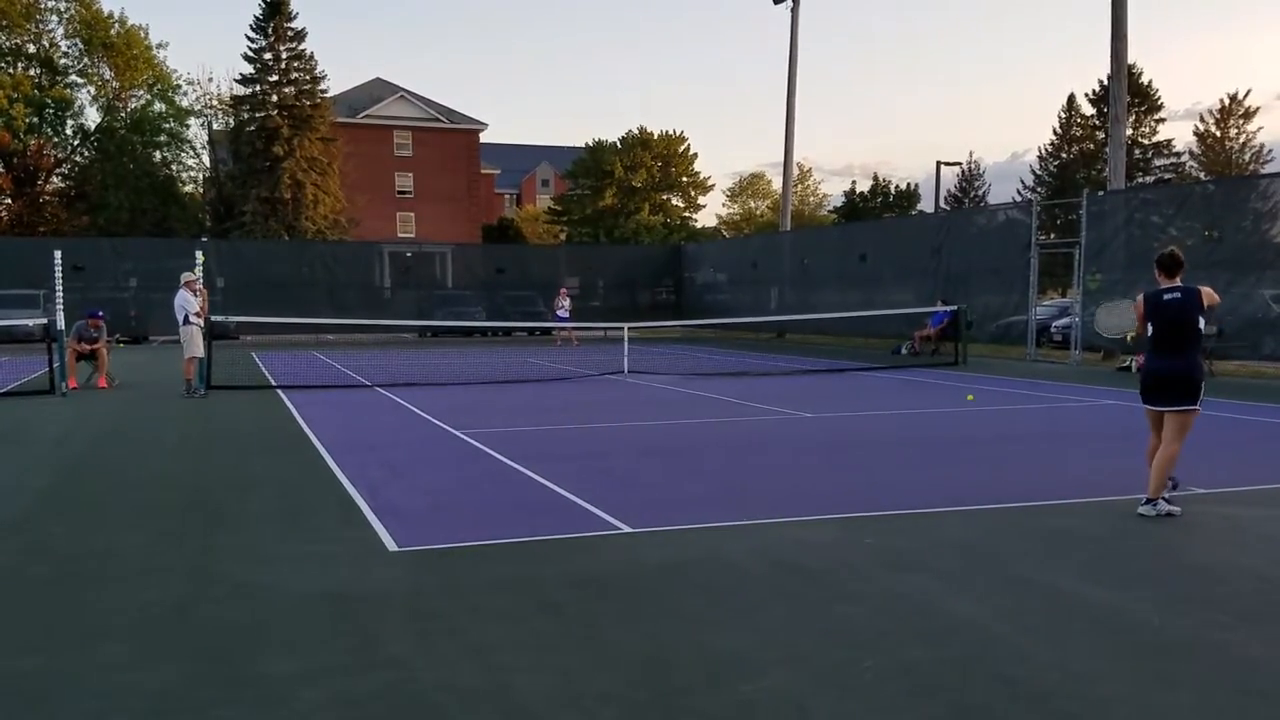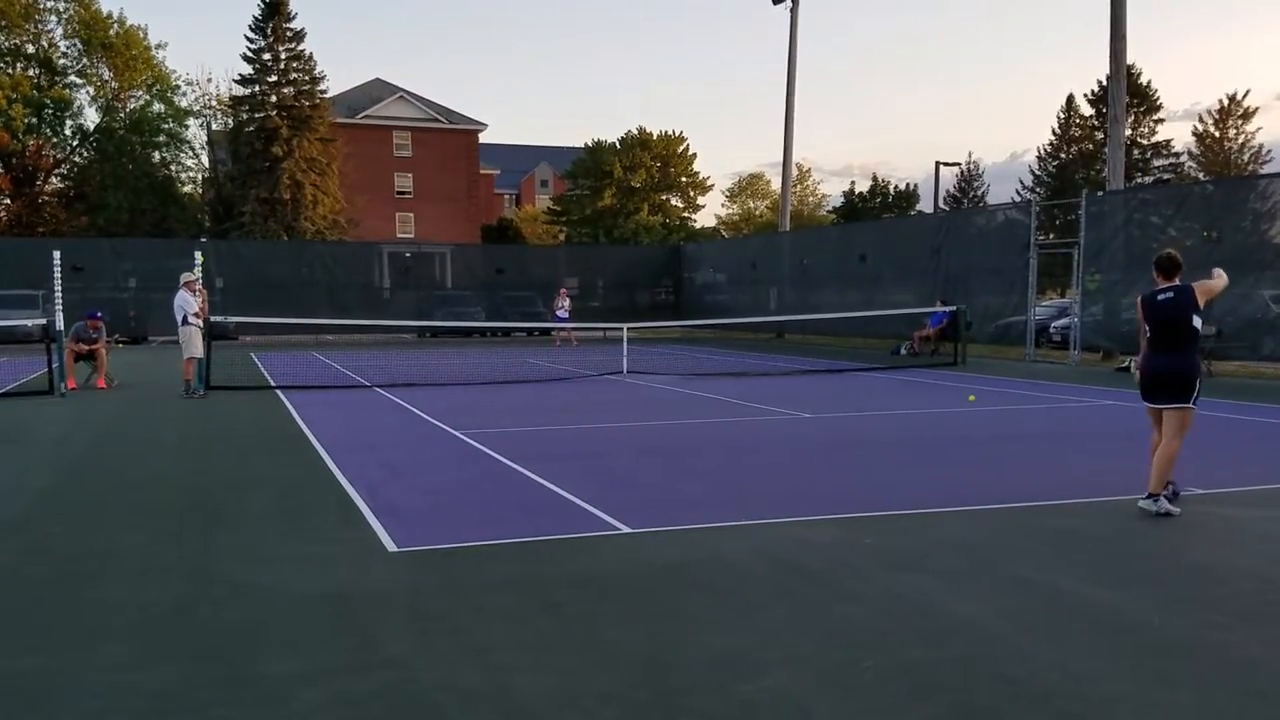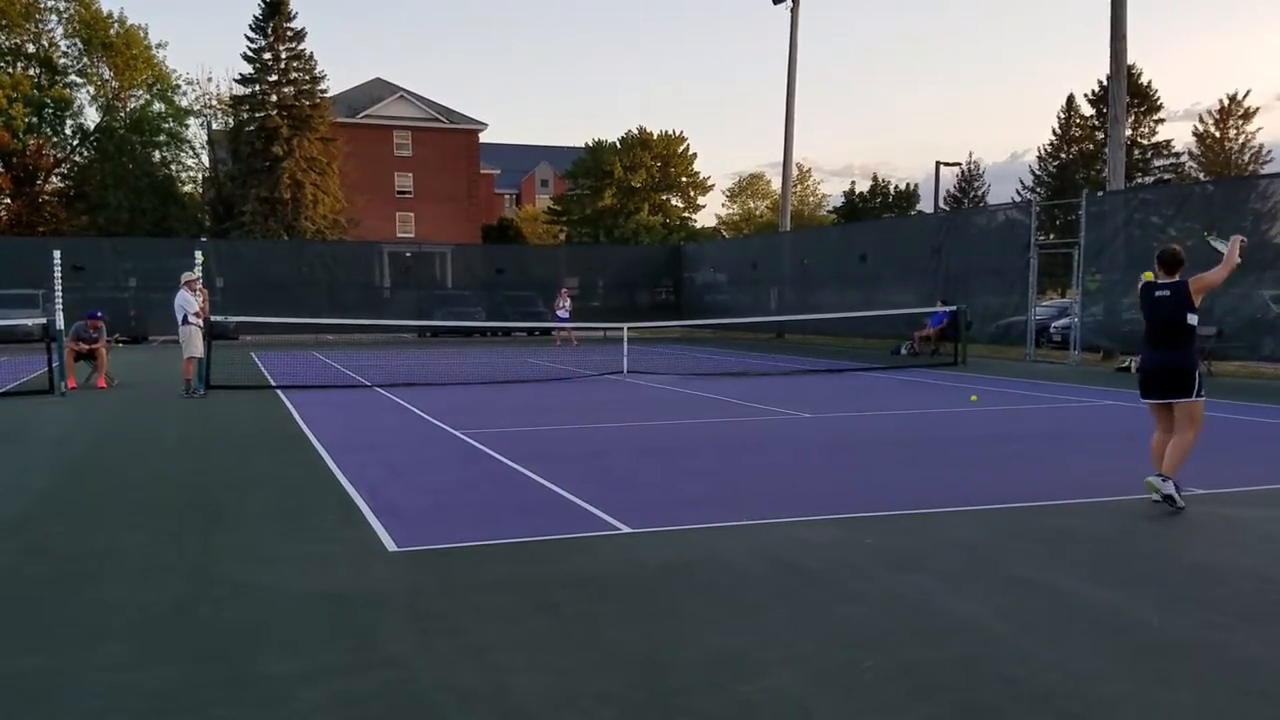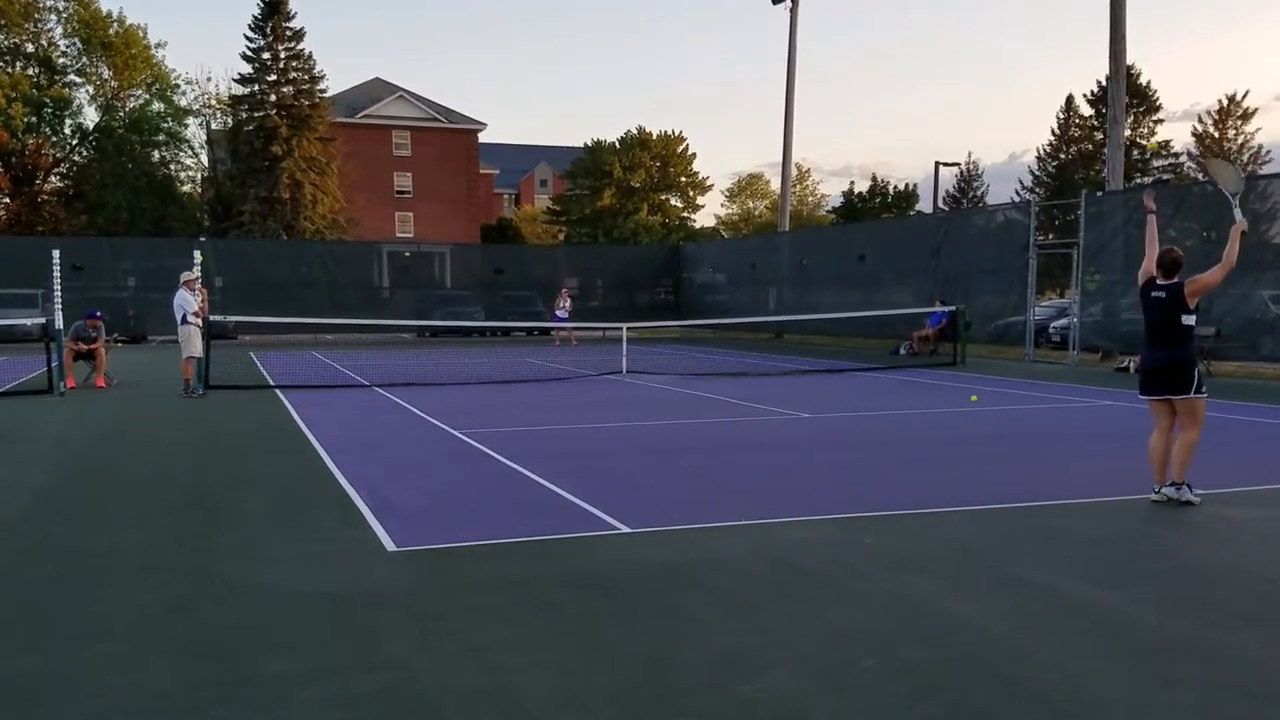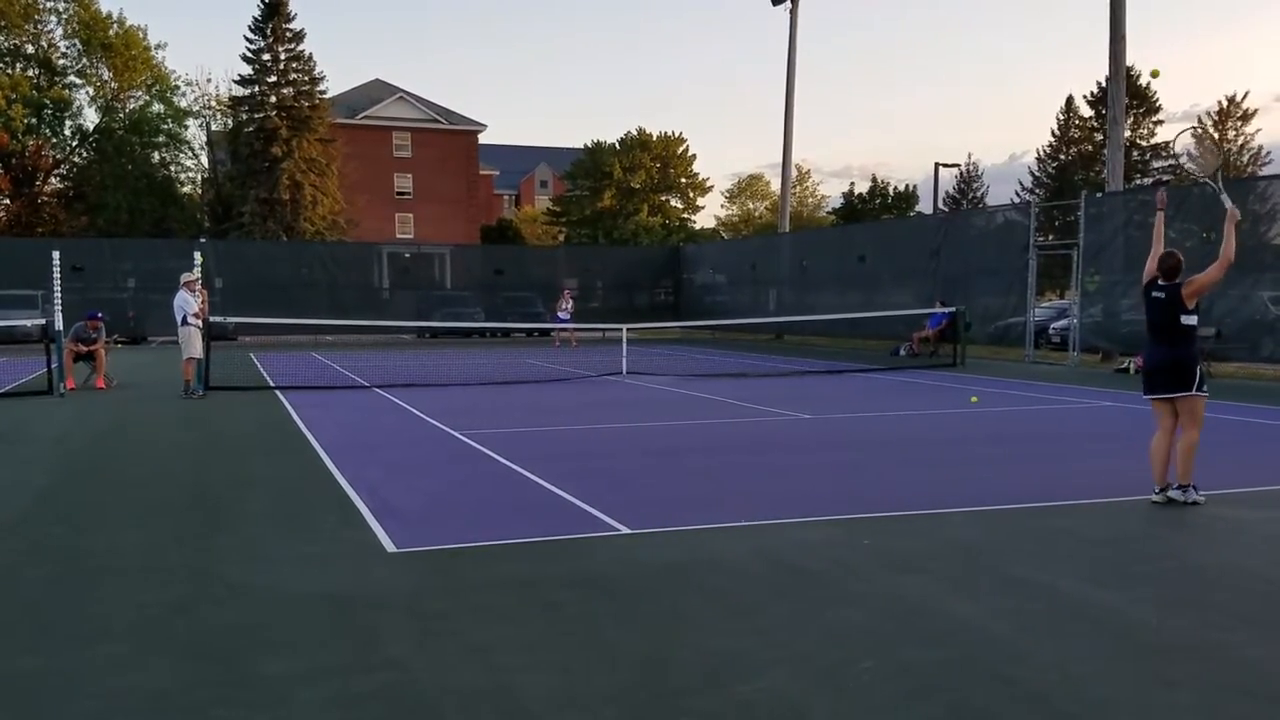
dt=0.2s
person 1, frame 1
left shoulder: (1144, 301)
right shoulder: (1200, 294)
right elbow: (1216, 300)
left wrist: (1135, 335)
left hip: (1153, 373)
right hip: (1186, 375)
left knee: (1157, 435)
right knee: (1171, 441)
left ankle: (1161, 482)
right ankle: (1152, 500)
person 1, frame 2
left shoulder: (1145, 301)
right shoulder: (1195, 291)
right elbow: (1222, 281)
right wrist: (1216, 273)
left hip: (1153, 373)
right hip: (1182, 373)
left knee: (1160, 433)
right knee: (1172, 440)
left ankle: (1162, 486)
right ankle: (1153, 495)
person 1, frame 3
left shoulder: (1146, 289)
right shoulder: (1191, 288)
right elbow: (1226, 267)
right wrist: (1235, 243)
left hip: (1150, 367)
right hip: (1182, 369)
left knee: (1163, 430)
right knee: (1187, 431)
left ankle: (1163, 479)
right ankle: (1163, 478)
person 1, frame 4
left shoulder: (1146, 286)
right shoulder: (1188, 290)
left elbow: (1150, 250)
right elbow: (1226, 264)
left wrist: (1151, 214)
right wrist: (1236, 232)
left hip: (1151, 366)
right hip: (1181, 367)
left knee: (1162, 428)
right knee: (1190, 427)
left ankle: (1159, 487)
right ankle: (1177, 485)
person 1, frame 5
left shoulder: (1150, 286)
right shoulder: (1188, 290)
left elbow: (1156, 246)
right elbow: (1225, 261)
left wrist: (1160, 209)
right wrist: (1230, 222)
left hip: (1154, 365)
right hip: (1184, 366)
left knee: (1164, 428)
right knee: (1191, 428)
left ankle: (1160, 488)
right ankle: (1183, 487)
